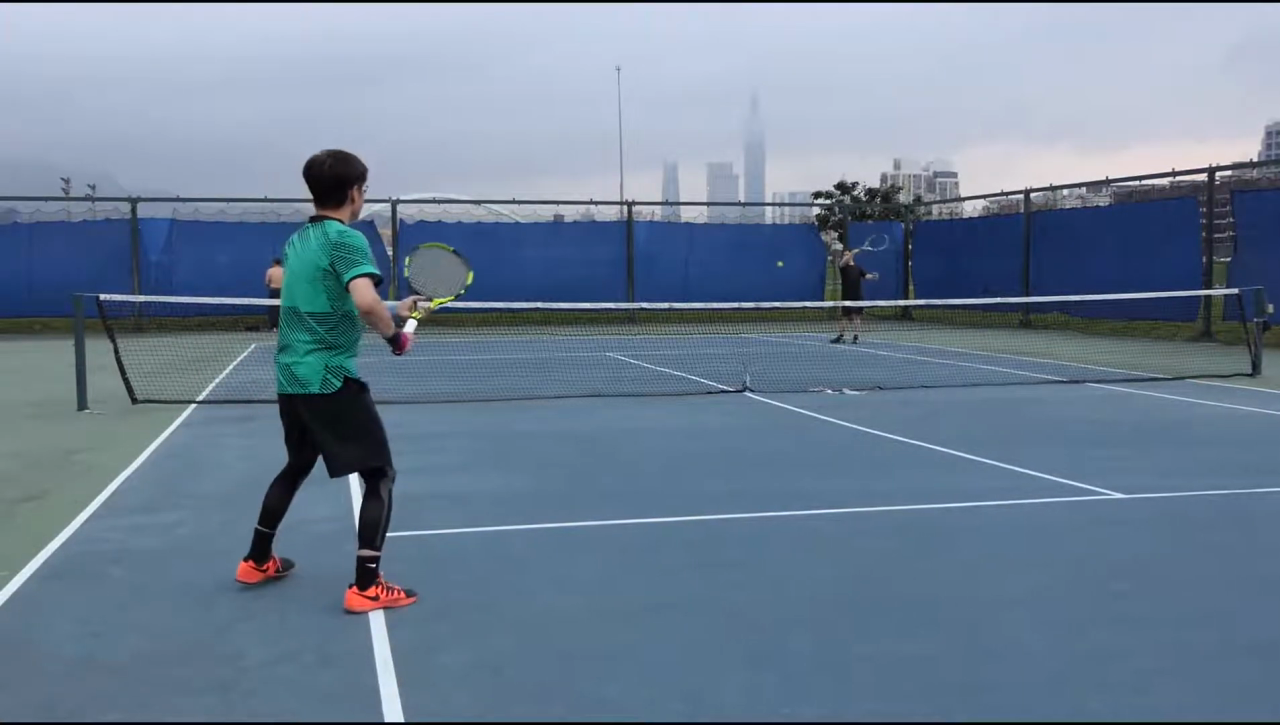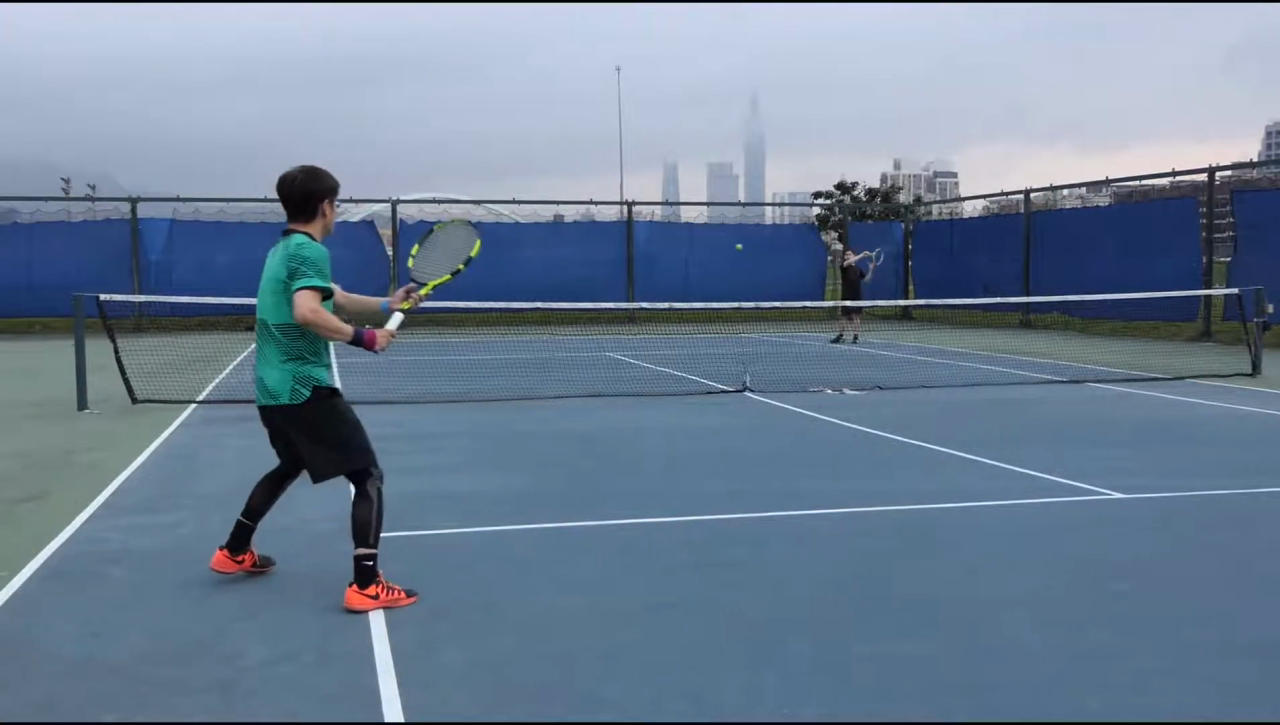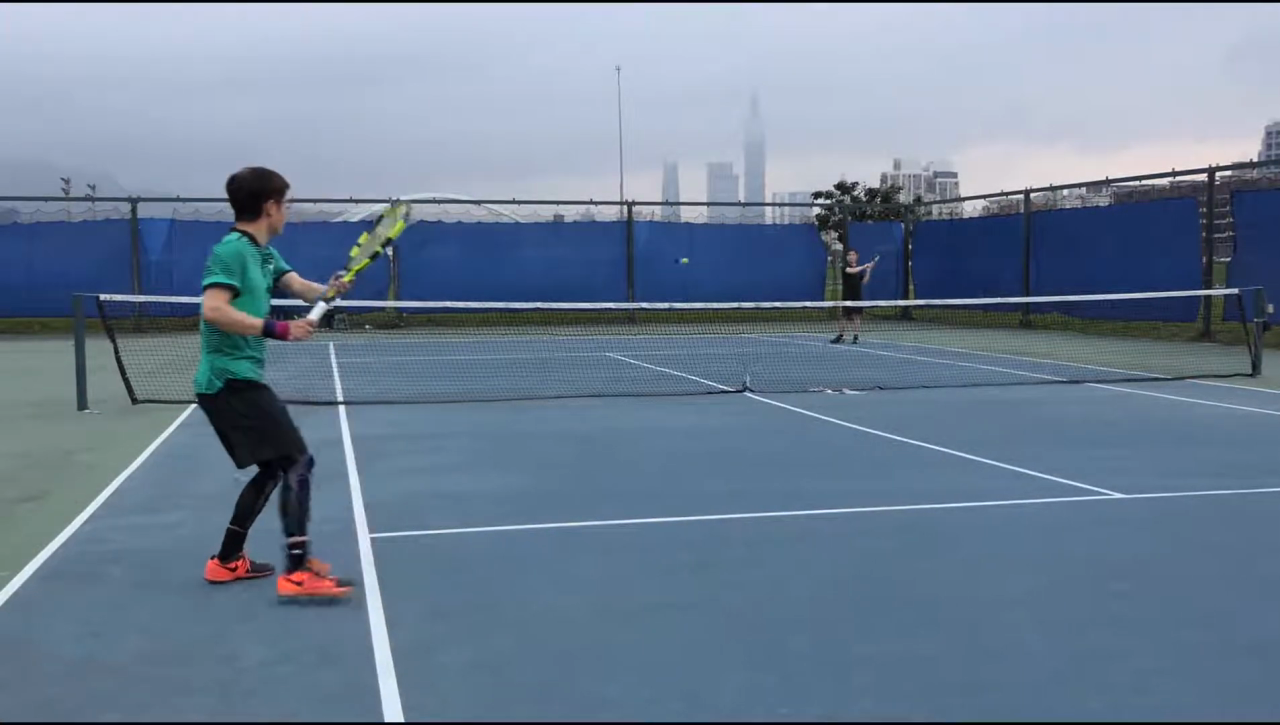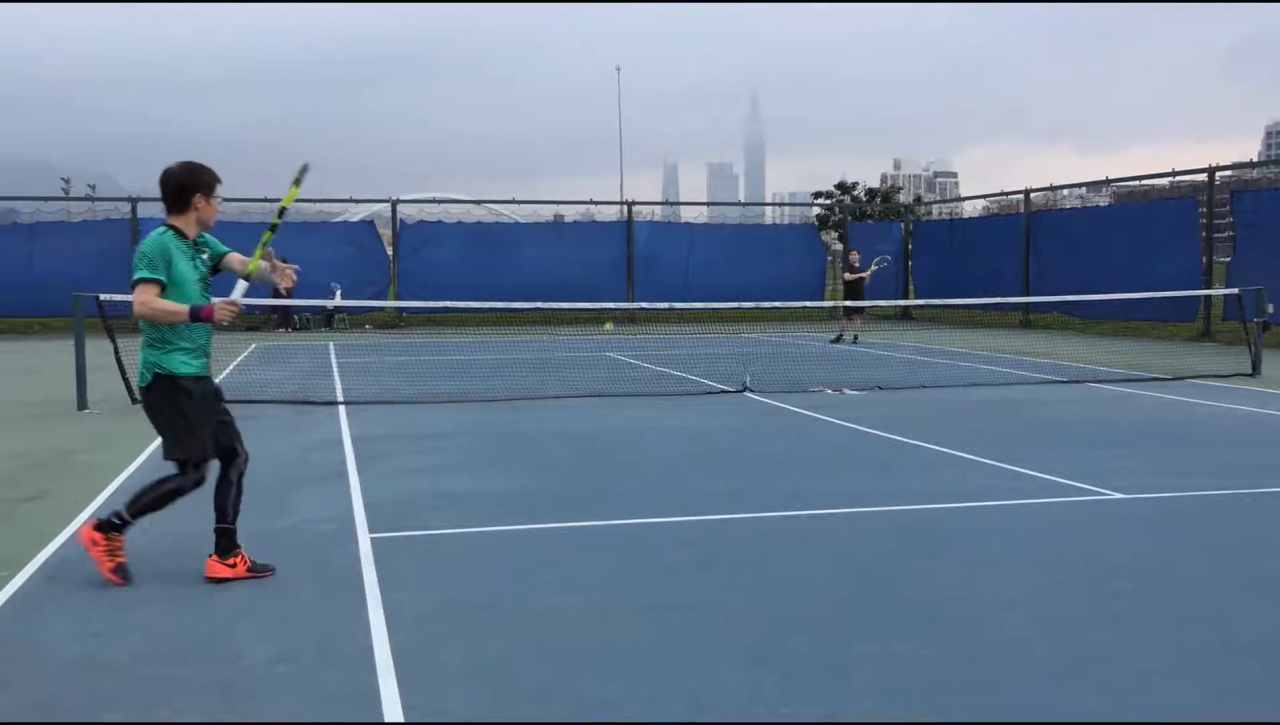
dt=0.2s
person 1, frame 1
left shoulder: (298, 241)
right shoulder: (346, 239)
right elbow: (363, 301)
left wrist: (394, 310)
right wrist: (395, 335)
left hip: (291, 379)
right hip: (331, 380)
left knee: (298, 465)
right knee: (380, 473)
left ankle: (257, 560)
right ankle: (366, 586)
person 1, frame 2
left shoulder: (285, 251)
right shoulder: (309, 252)
left elbow: (338, 301)
right elbow: (307, 313)
left wrist: (386, 304)
right wrist: (363, 338)
left hip: (277, 389)
right hip: (304, 389)
left knee: (290, 468)
right knee: (367, 476)
left ankle: (234, 552)
right ankle: (367, 583)
person 1, frame 3
left shoulder: (265, 255)
right shoulder: (230, 251)
left elbow: (301, 285)
right elbow: (212, 310)
left wrist: (326, 289)
right wrist: (276, 329)
left hip: (239, 382)
right hip: (231, 381)
left knee: (275, 468)
right knee: (298, 461)
left ankle: (228, 559)
right ankle: (298, 568)
person 1, frame 4
left shoulder: (202, 244)
right shoulder: (155, 245)
left elbow: (240, 264)
right elbow: (143, 305)
left wrist: (270, 269)
right wrist: (203, 313)
left hip: (194, 375)
right hip: (166, 376)
left knee: (234, 456)
right knee: (194, 470)
left ankle: (227, 556)
right ankle: (106, 531)
